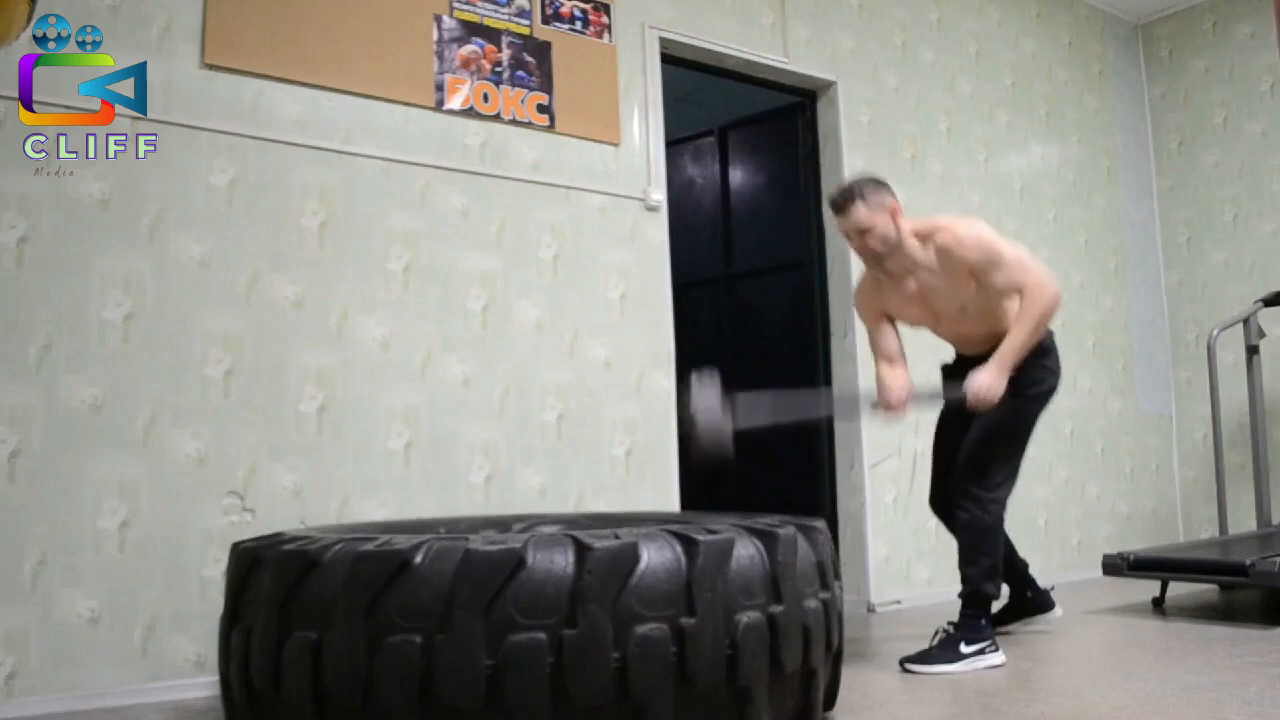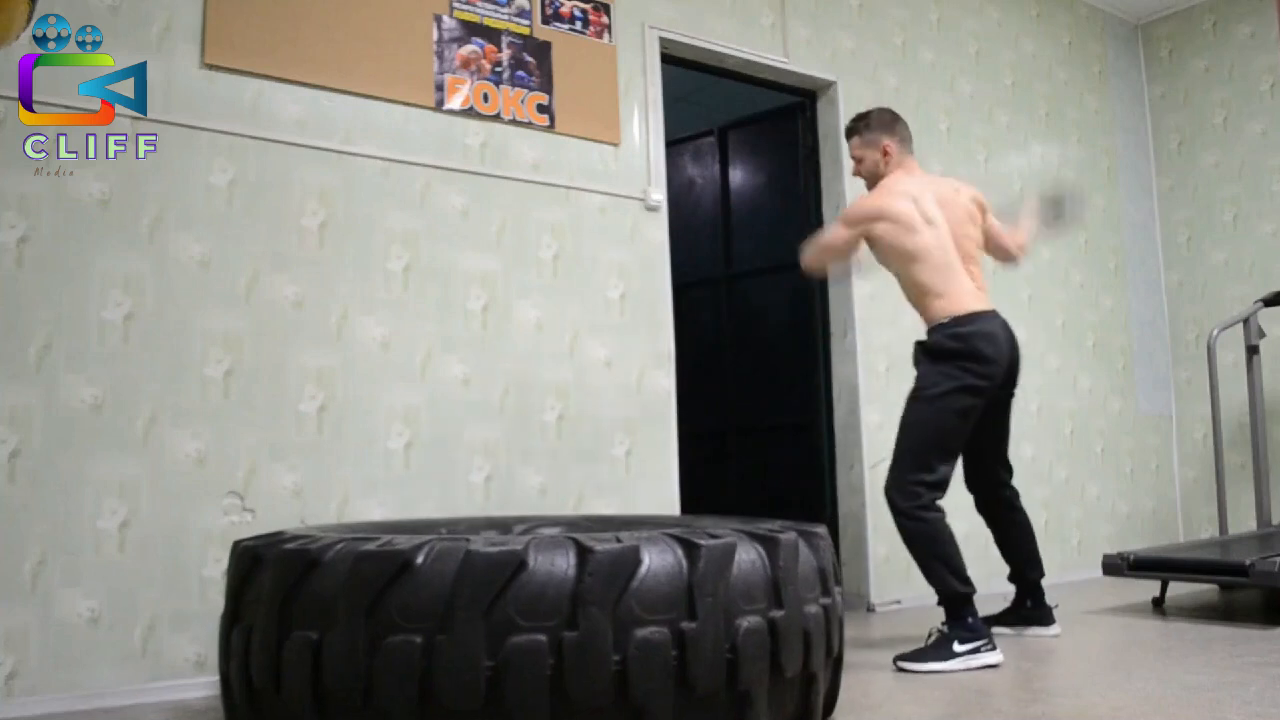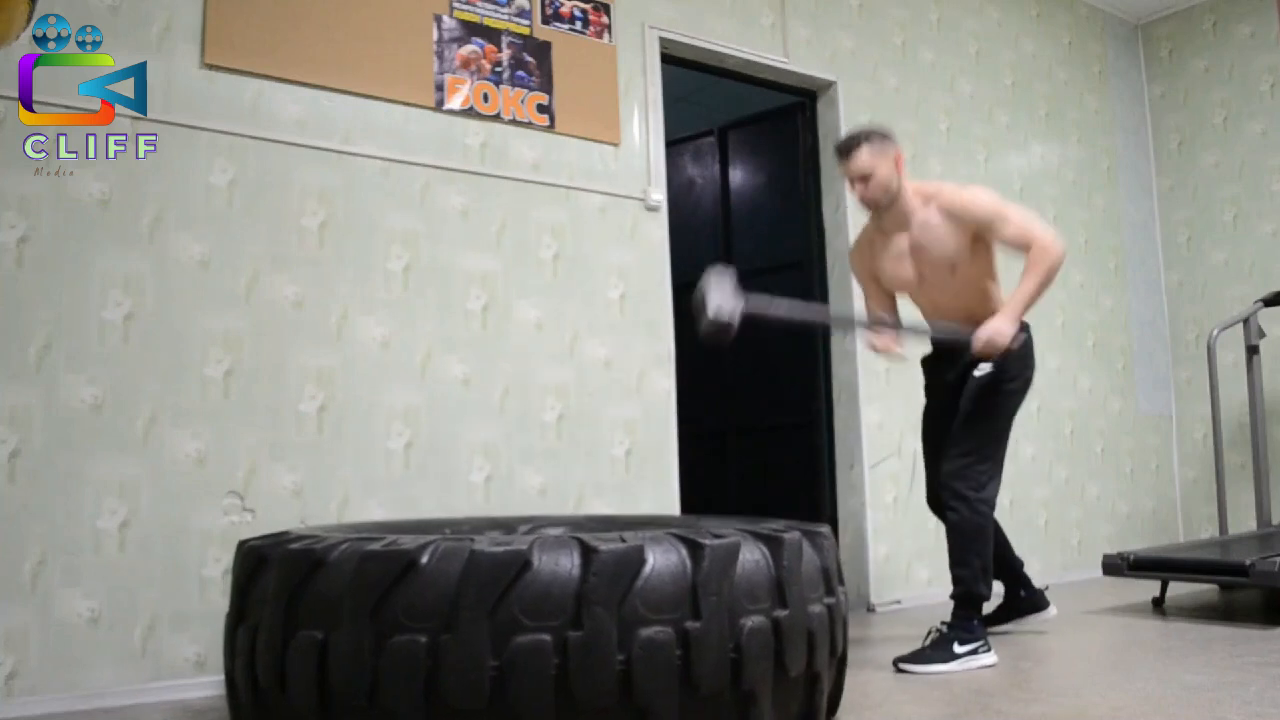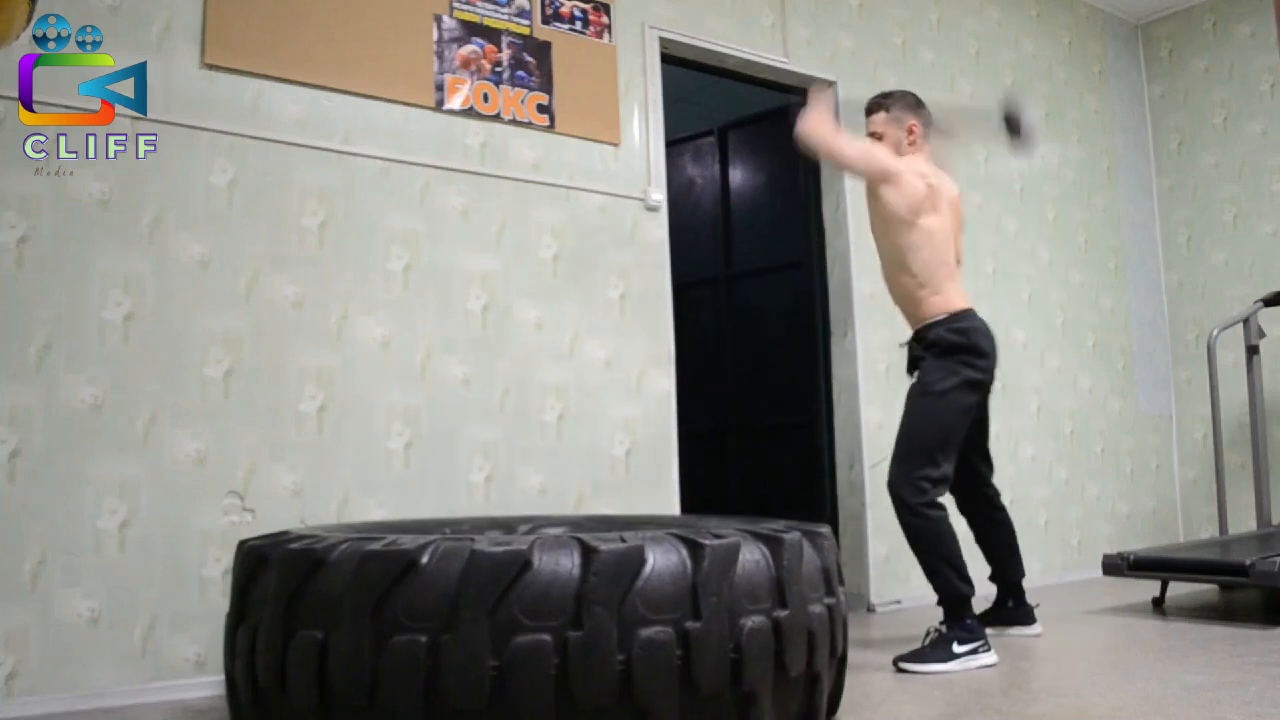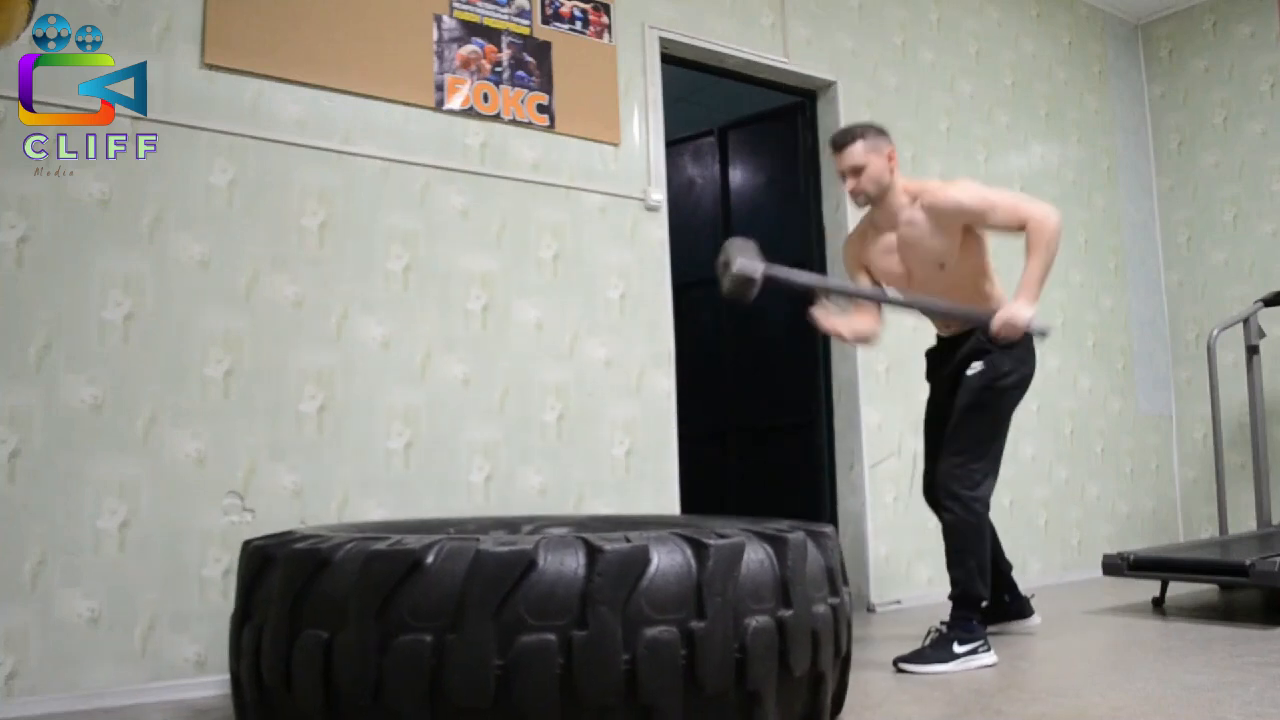
dt=1s
person 1, frame 1
left shoulder: (957, 239)
right shoulder: (871, 293)
left elbow: (1045, 288)
right elbow: (891, 362)
left wrist: (999, 367)
right wrist: (893, 388)
left hip: (1025, 362)
right hip: (969, 369)
left knee: (978, 485)
right knee: (947, 498)
left ankle: (974, 634)
right ankle: (1028, 595)
person 1, frame 2
left shoulder: (877, 205)
right shoulder: (961, 193)
left elbow: (813, 260)
right elbow: (1011, 248)
left wrist: (847, 233)
right wrist: (1027, 219)
left hip: (958, 349)
right hip: (995, 339)
left knee: (909, 490)
right knee: (991, 481)
left ankle: (967, 632)
right ankle: (1033, 604)
person 1, frame 3
left shoulder: (959, 204)
right shoulder: (865, 252)
left elbow: (1048, 245)
right elbow: (883, 322)
left wrist: (1008, 316)
right wrist: (882, 338)
left hip: (1000, 351)
right hip: (947, 359)
left knee: (964, 482)
right knee: (944, 490)
left ankle: (968, 633)
right ankle: (1021, 592)
person 1, frame 4
left shoulder: (895, 173)
right shoulder: (938, 184)
left elbow: (810, 132)
left wrist: (820, 106)
right wrist: (938, 143)
left hip: (949, 345)
right hip: (963, 342)
left knee: (912, 484)
right knee: (971, 481)
left ankle: (965, 632)
right ankle: (1014, 603)
person 1, frame 5
left shoulder: (945, 201)
right shoulder: (858, 246)
left elbow: (1044, 218)
right elbow: (867, 320)
left wrist: (1024, 300)
right wrist: (841, 325)
left hip: (998, 346)
right hip: (950, 354)
left knee: (960, 481)
right knee: (943, 486)
left ankle: (968, 633)
right ankle: (1007, 599)
